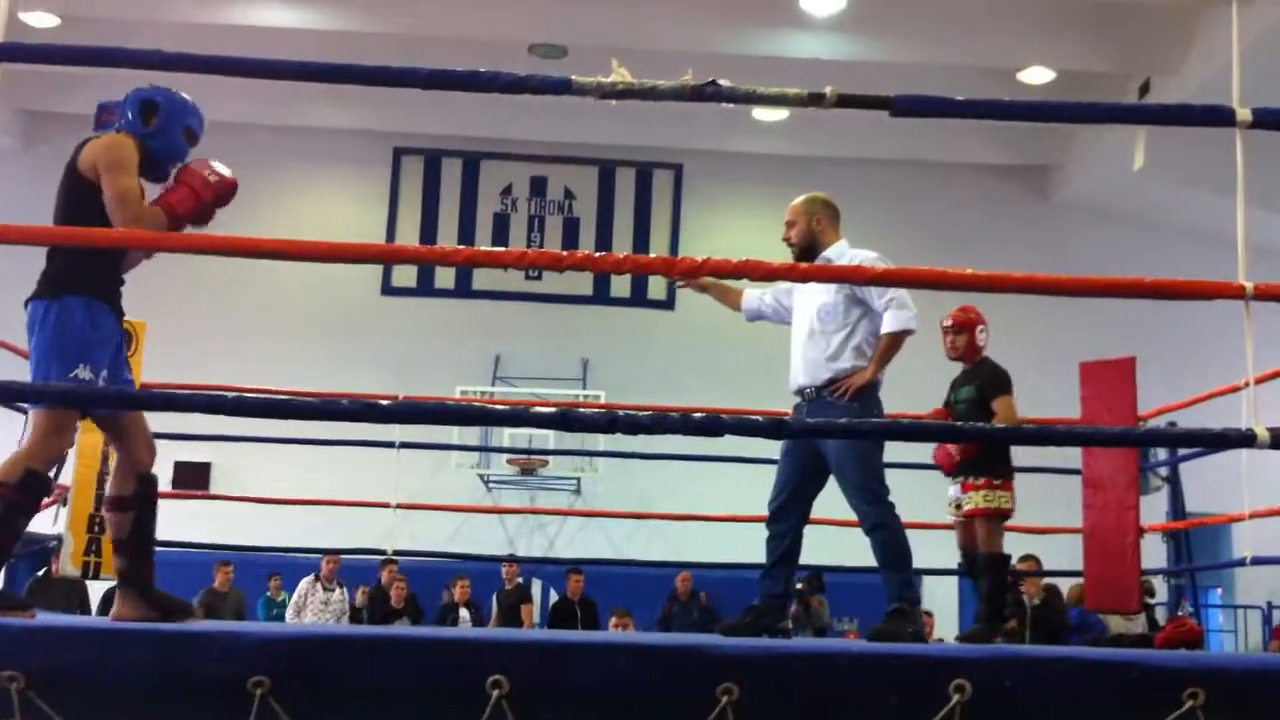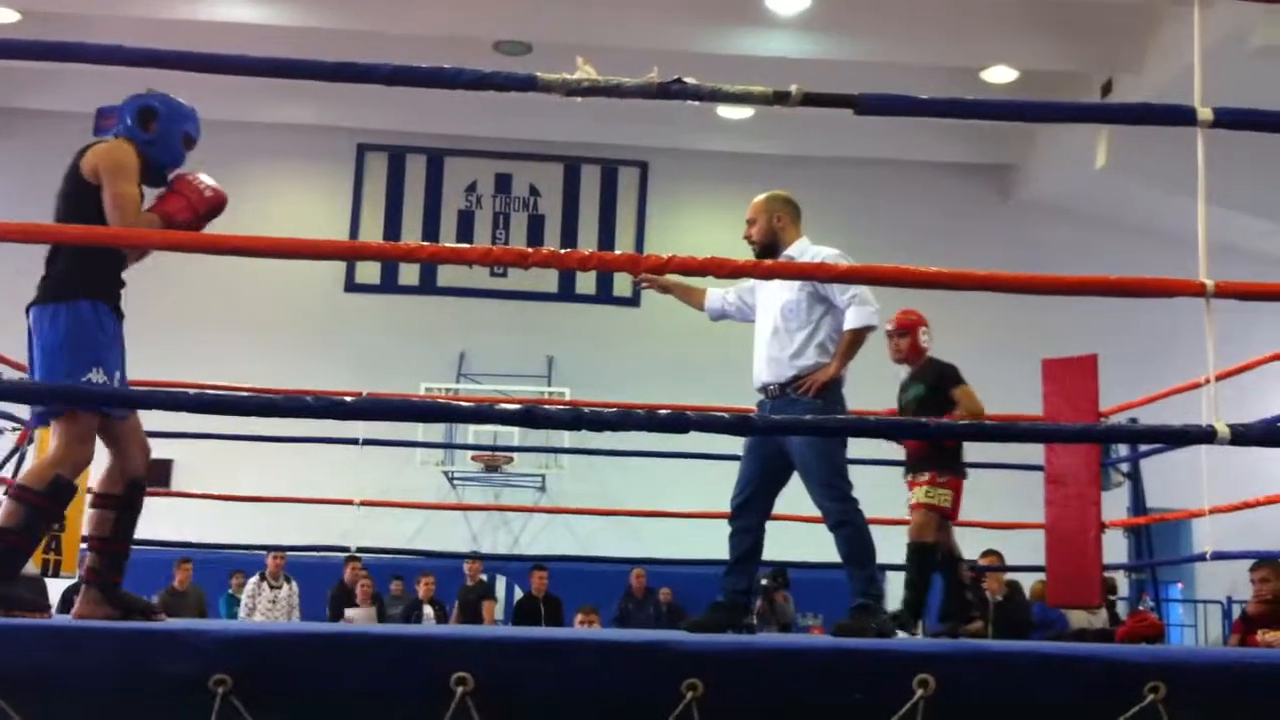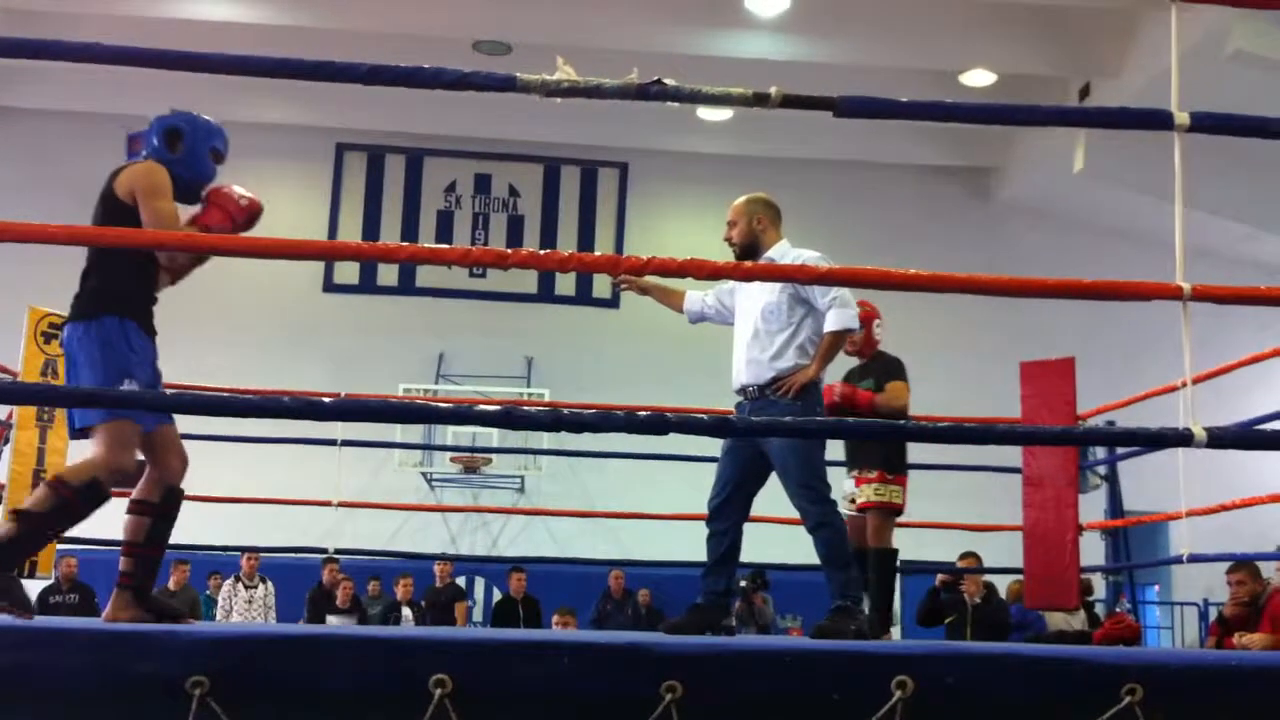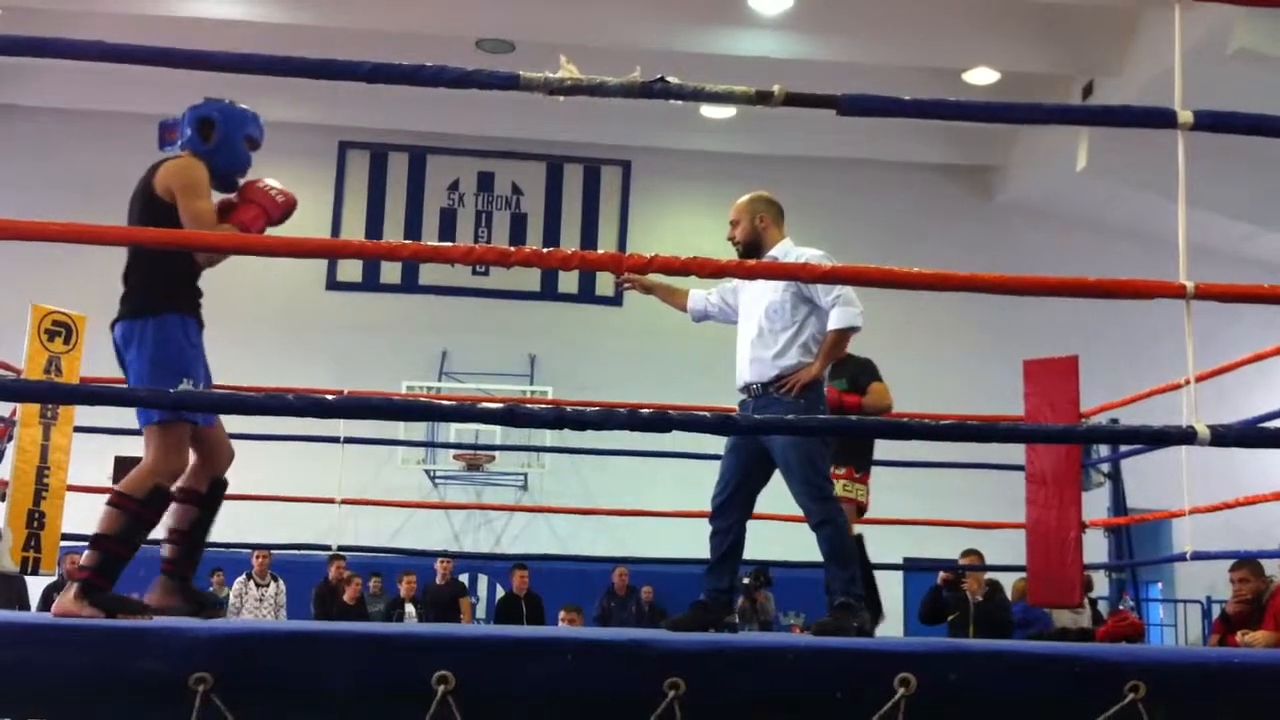
dt=0.5s
person 1, frame 1
left shoulder: (114, 163)
right shoulder: (113, 146)
right elbow: (130, 226)
left wrist: (174, 214)
right wrist: (185, 198)
left hip: (95, 314)
right hip: (71, 307)
left knee: (137, 448)
right knee: (48, 441)
left ankle: (135, 590)
person 1, frame 2
left shoulder: (106, 168)
right shoulder: (115, 152)
right elbow: (126, 231)
left wrist: (167, 218)
right wrist: (179, 209)
left hip: (88, 316)
right hip: (76, 312)
left knee: (131, 454)
right knee: (72, 449)
left ankle: (100, 590)
person 1, frame 3
left shoulder: (141, 191)
right shoulder: (147, 173)
left elbow: (153, 271)
right elbow: (168, 251)
left wrist: (207, 239)
right wrist: (218, 219)
left hip: (127, 332)
right hip: (107, 327)
left knee: (169, 462)
right knee: (113, 458)
left ankle: (130, 596)
person 1, frame 4
left shoulder: (167, 183)
right shoulder: (186, 168)
right elbow: (207, 249)
left wrist: (234, 222)
right wrist: (253, 215)
left hip: (163, 325)
right hip: (160, 322)
left knee: (215, 454)
right knee: (167, 459)
left ankle: (173, 584)
right ankle: (85, 588)
person 2, frame 1
left shoulder: (859, 264)
right shoulder: (803, 284)
left elbow: (901, 314)
right elbow: (755, 303)
left wrist: (871, 370)
right wrist: (706, 285)
left hip: (845, 406)
right hip: (807, 409)
left knee: (872, 508)
right knee: (783, 511)
left ankle: (905, 612)
right ankle: (770, 607)
person 2, frame 2
left shoulder: (821, 261)
right shoulder: (764, 282)
left elbow: (864, 310)
right elbow: (719, 303)
left wrist: (834, 367)
right wrist: (668, 286)
left hip: (809, 403)
right hip: (771, 406)
left knee: (836, 504)
right knee: (746, 507)
left ankle: (869, 607)
right ankle: (734, 603)
person 2, frame 3
left shoulder: (802, 264)
right shoulder: (744, 284)
left elbow: (844, 313)
right elbow: (698, 305)
left wrist: (814, 369)
right wrist: (647, 287)
left hip: (788, 405)
right hip: (750, 408)
left knee: (815, 507)
right knee: (723, 509)
left ankle: (848, 608)
right ankle: (712, 605)
person 2, frame 4
left shoulder: (805, 262)
right shoulder: (747, 283)
left elbow: (847, 310)
right elbow: (701, 304)
left wrist: (817, 367)
right wrist: (650, 286)
left hip: (791, 402)
right hip: (753, 405)
left knee: (818, 504)
right knee: (726, 507)
left ankle: (850, 605)
right ankle: (715, 602)
person 3, frame 1
left shoulder: (992, 374)
right shoulder: (957, 382)
left elbow: (1008, 420)
left wrist: (962, 447)
right wrist: (938, 426)
left hip: (990, 472)
right hip: (963, 474)
left knee: (988, 545)
right knee: (968, 547)
left ankle: (989, 622)
right ankle: (996, 615)
person 3, frame 2
left shoulder: (942, 371)
right shoulder: (906, 385)
left elbow: (975, 409)
left hip: (942, 468)
right hip: (918, 470)
left knee: (920, 532)
right knee: (941, 540)
left ankle: (911, 612)
person 3, frame 3
left shoulder: (889, 365)
right shoulder: (851, 375)
left elbow: (898, 402)
right elbow: (839, 416)
left wrist: (851, 397)
right wrist: (831, 403)
left hip: (884, 466)
right hip: (858, 468)
left knee: (877, 538)
right knee: (856, 540)
left ankle: (879, 622)
right ankle: (882, 609)
person 3, frame 4
left shoulder: (860, 367)
left elbow: (884, 402)
left wrist: (838, 400)
left hip: (849, 464)
right hip: (826, 467)
left ankle: (870, 607)
